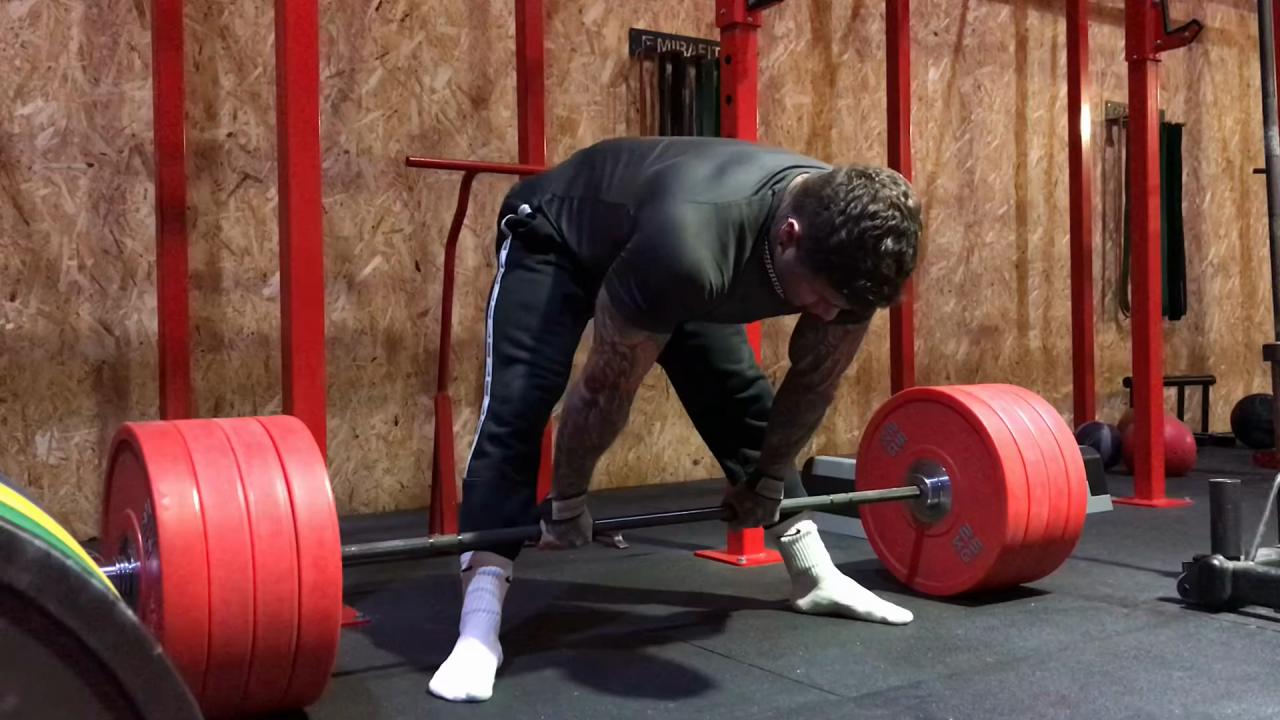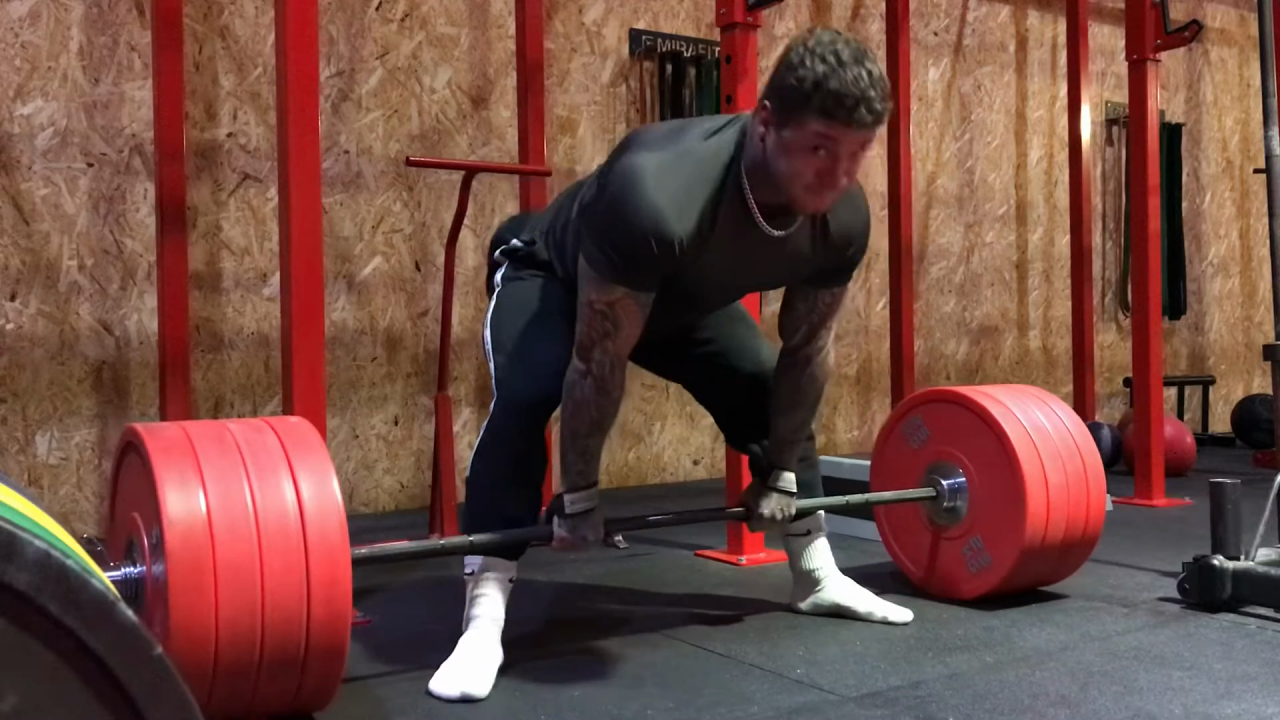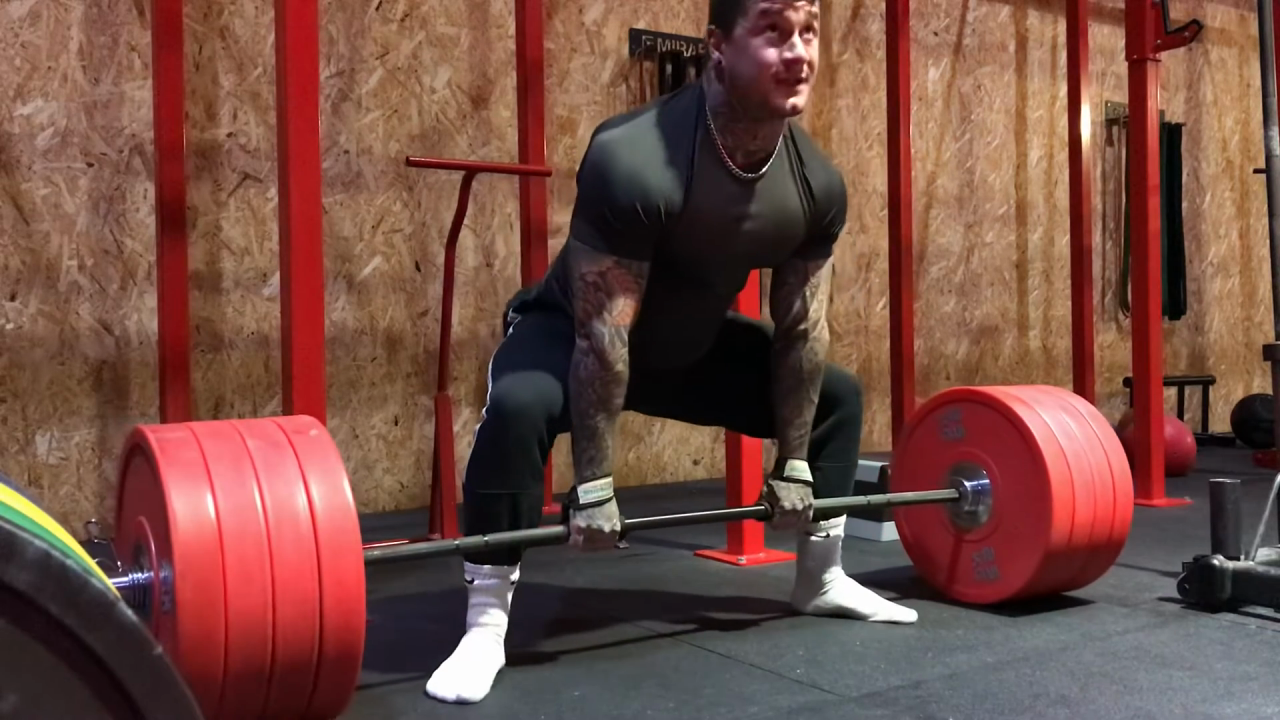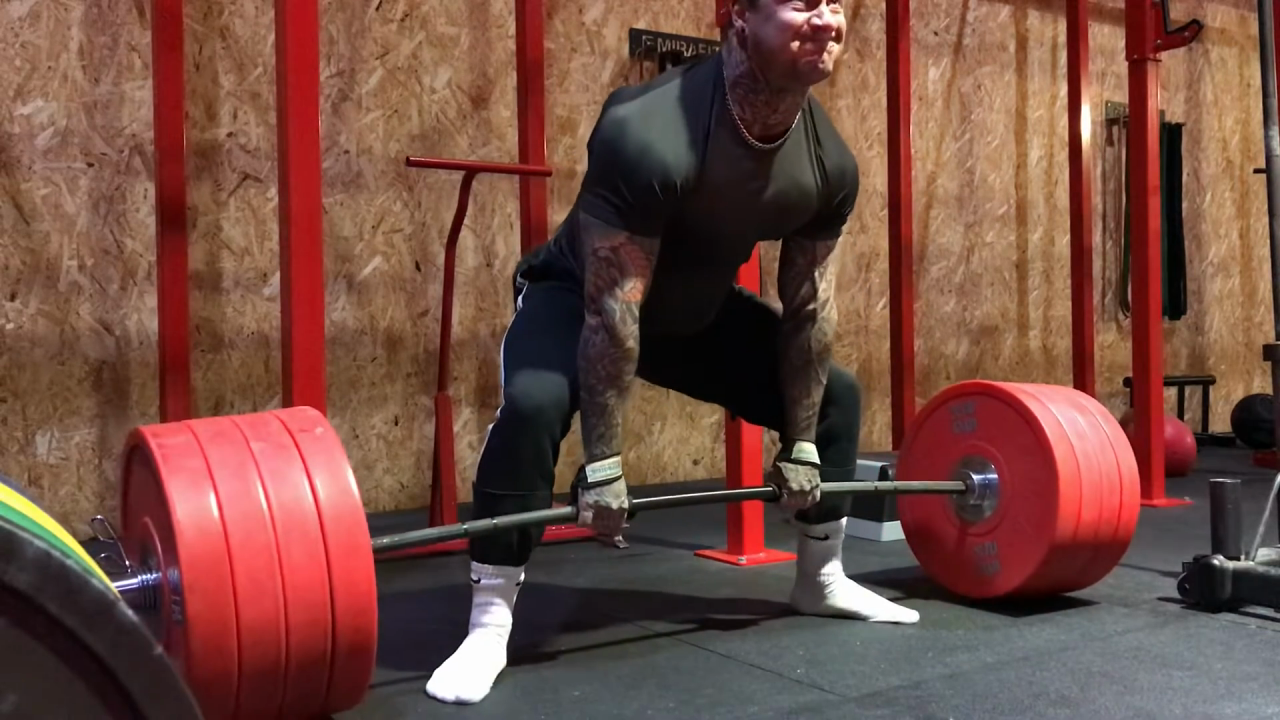
dt=1s
person 1, frame 1
left shoulder: (851, 246)
right shoulder: (685, 244)
left elbow: (814, 379)
right elbow: (607, 386)
left wrist: (768, 480)
right wrist: (566, 502)
right hip: (555, 236)
left knee: (746, 397)
right knee: (519, 401)
left ankle: (815, 576)
right ankle: (480, 619)
person 1, frame 2
left shoulder: (842, 220)
right shoulder: (657, 193)
left elbow: (805, 351)
right elbow: (599, 364)
left wrist: (781, 473)
right wrist: (579, 496)
left hip: (682, 297)
right hip: (551, 275)
left knee: (775, 399)
right knee: (525, 401)
left ankle: (817, 577)
right ankle: (484, 618)
person 1, frame 3
left shoulder: (816, 183)
right shoulder: (634, 161)
left elbow: (801, 329)
right elbow: (603, 337)
left wrist: (793, 464)
right wrist: (594, 488)
left hip: (694, 343)
right hip: (571, 332)
left knee: (836, 396)
right knee: (519, 408)
left ankle: (820, 579)
right ankle: (486, 623)
person 1, frame 4
left shoulder: (829, 163)
right shoulder: (648, 133)
left elbow: (809, 309)
right elbow: (612, 313)
left wrist: (801, 448)
right wrist: (604, 466)
left hip: (700, 307)
right hip: (579, 293)
left knee: (834, 394)
right knee: (536, 405)
left ankle: (822, 579)
right ankle: (489, 626)
